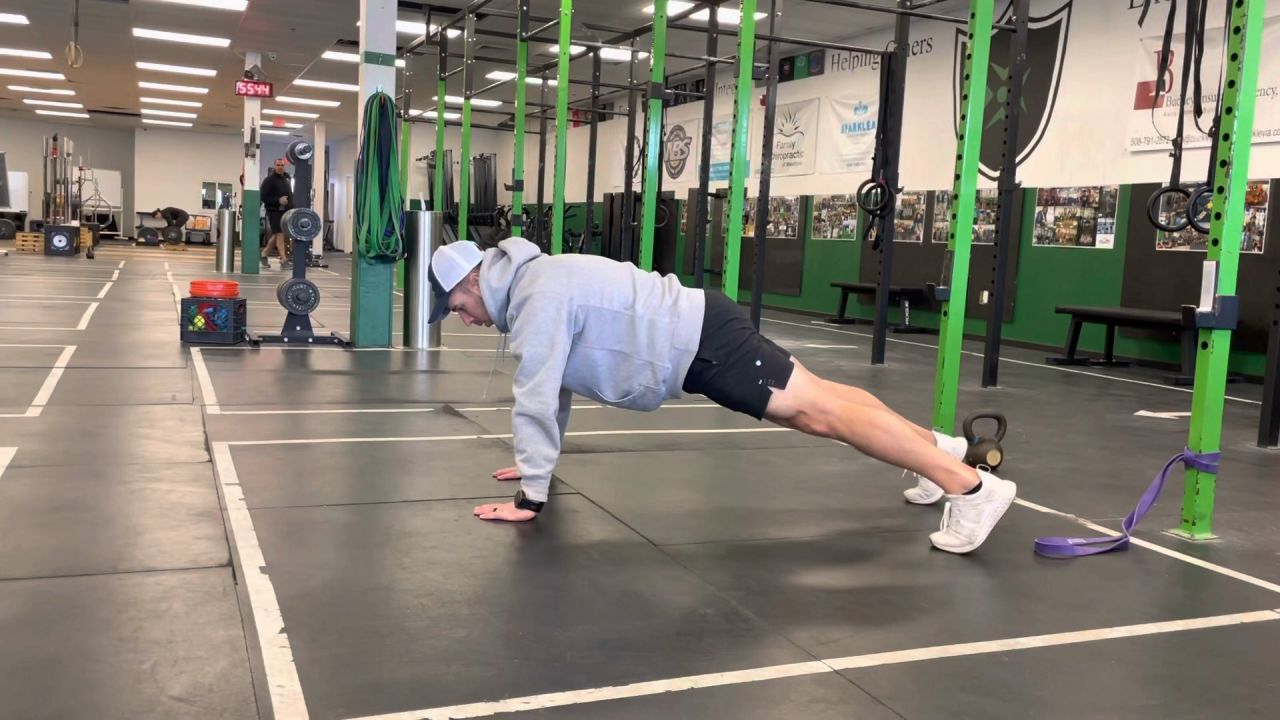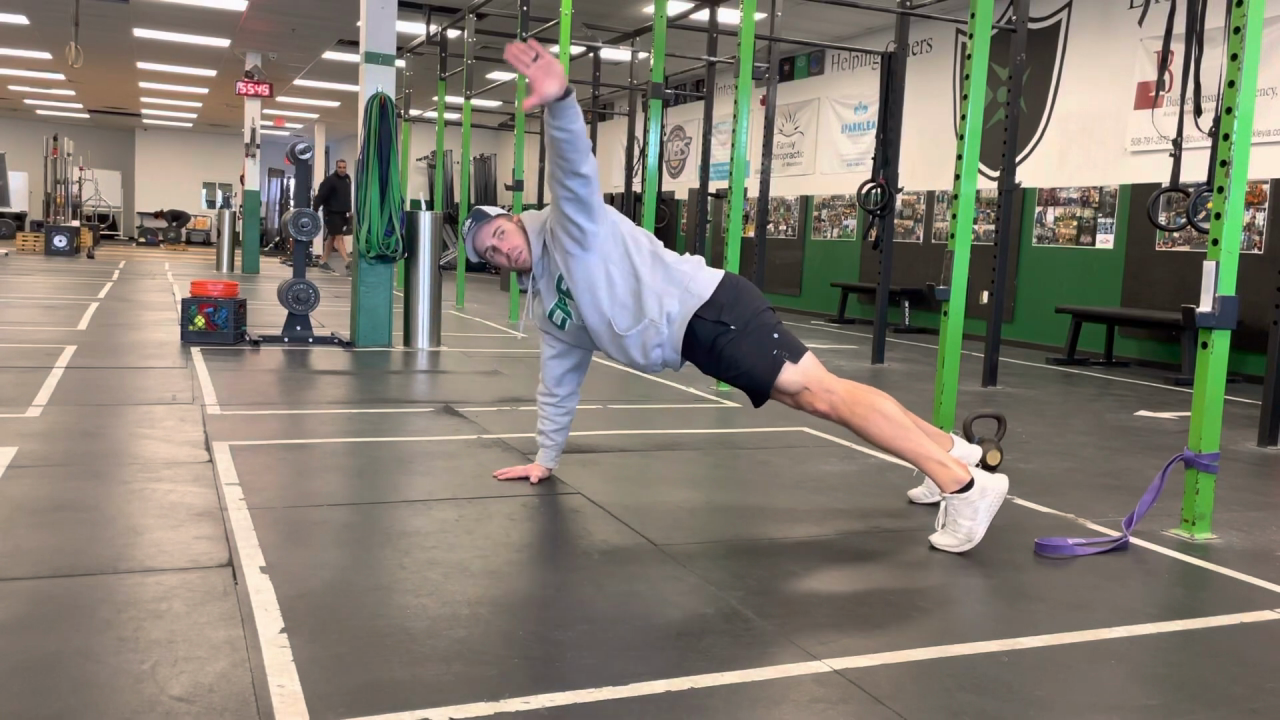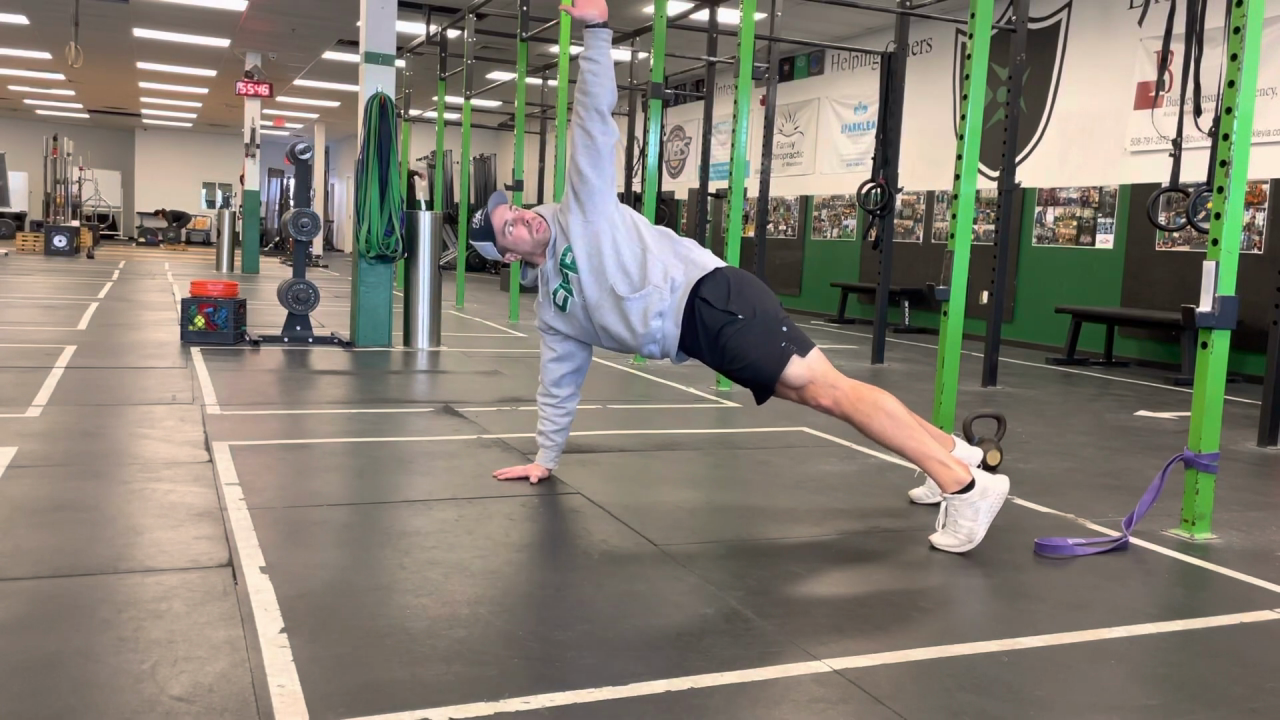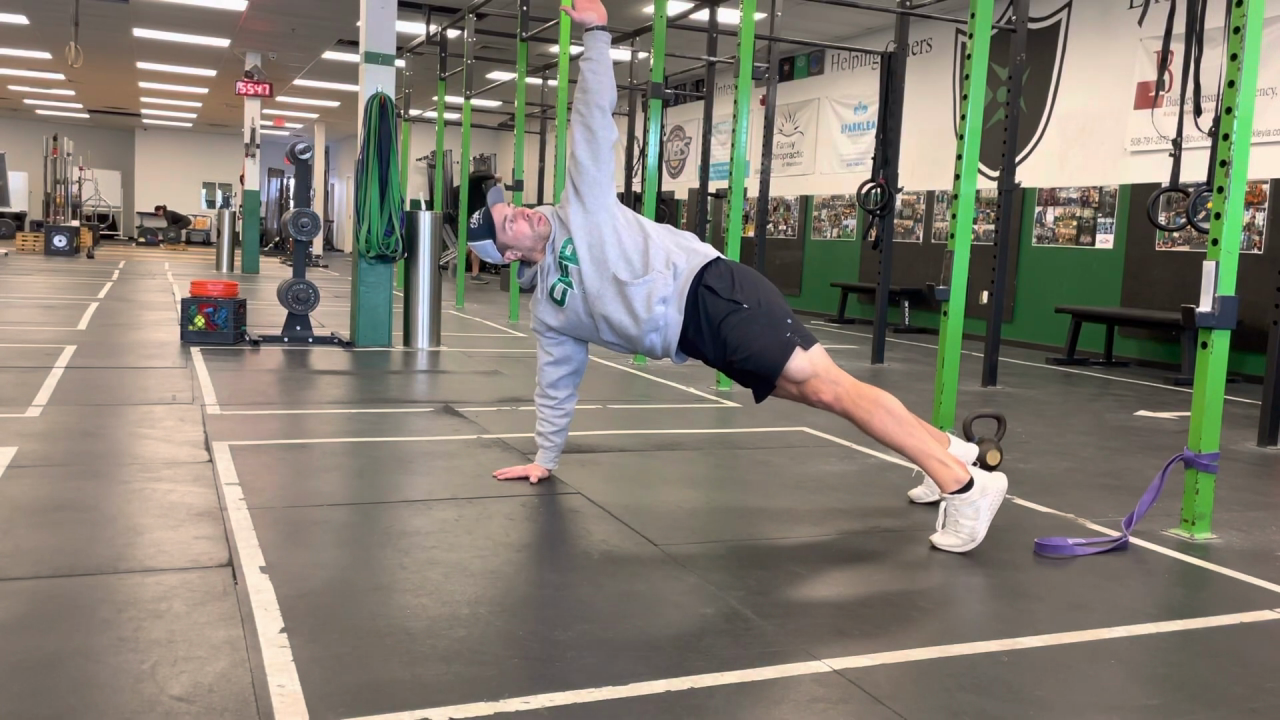
dt=1s
person 1, frame 1
left shoulder: (537, 296)
right shoulder: (533, 283)
left elbow: (535, 400)
right elbow: (554, 387)
left wrist: (529, 496)
right wrist: (536, 461)
left hip: (700, 341)
right hip: (694, 339)
left knee: (817, 411)
right knee: (815, 394)
left ankle: (970, 487)
right ankle: (936, 446)
person 1, frame 2
left shoulder: (568, 225)
right shoulder: (548, 301)
left elbow: (574, 164)
right elbow: (559, 382)
left wrist: (556, 98)
right wrist: (545, 456)
left hip: (710, 309)
right hip: (697, 337)
left knee: (821, 393)
right knee: (816, 401)
left ankle: (963, 483)
right ankle: (952, 456)
person 1, frame 3
left shoulder: (582, 209)
right shoulder: (552, 305)
left elbow: (594, 118)
right elbow: (559, 380)
right wrist: (546, 456)
left hip: (710, 296)
right hip: (695, 335)
left knee: (826, 387)
right knee: (815, 395)
left ankle: (964, 482)
right ankle: (950, 453)
person 1, frame 4
left shoulder: (580, 207)
right shoulder: (547, 307)
left elbow: (593, 117)
right elbow: (556, 382)
right wrist: (545, 457)
left hip: (710, 290)
right hip: (695, 335)
left knee: (826, 385)
right knee: (812, 394)
left ankle: (963, 482)
right ankle: (946, 451)
